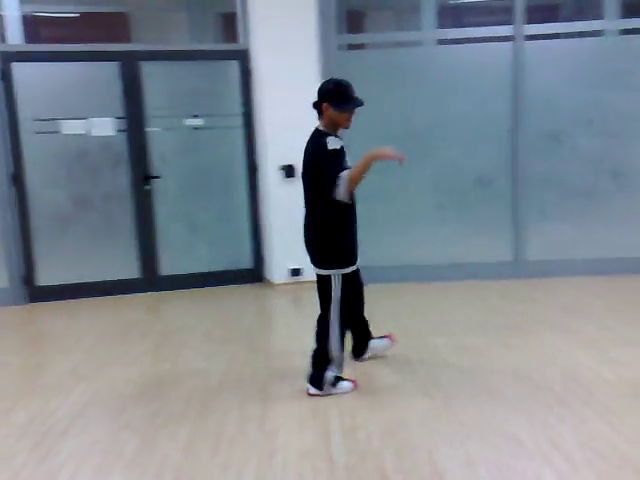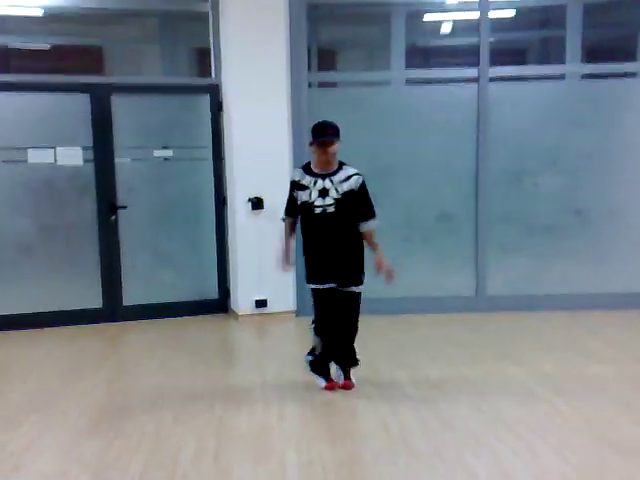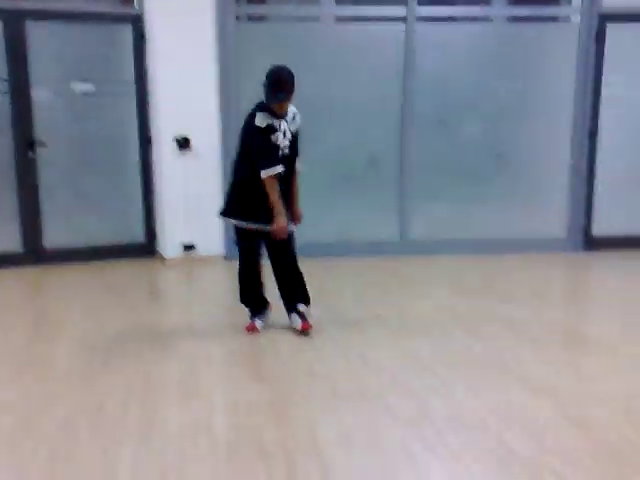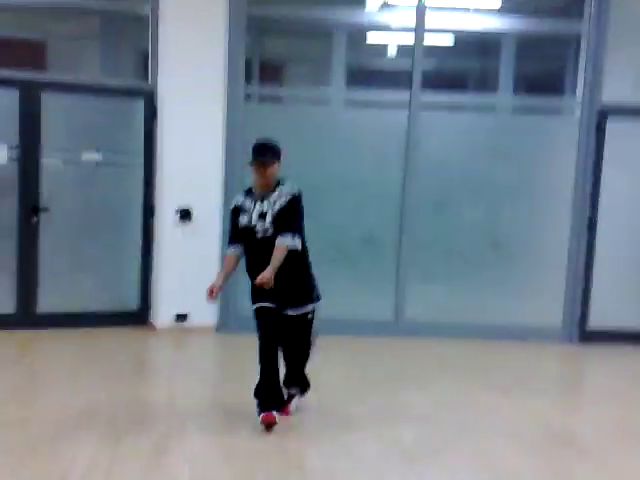
dt=0.7s
person 1, frame 1
left shoulder: (323, 142)
right shoulder: (327, 145)
right elbow: (343, 188)
right wrist: (372, 156)
left hip: (336, 236)
right hip: (329, 240)
left knee: (352, 293)
right knee: (336, 305)
left ankle: (363, 344)
right ankle: (322, 378)
person 1, frame 2
left shoulder: (352, 177)
right shoulder: (299, 178)
left elbow: (365, 221)
right elbow: (292, 215)
left wrist: (378, 254)
right wrist: (287, 243)
left hip: (349, 263)
right hip: (318, 263)
left knee: (348, 320)
right knee: (325, 319)
left ankle: (342, 365)
right ankle: (320, 364)
person 1, frame 3
left shoulder: (293, 117)
right shoulder: (258, 120)
right elbow: (267, 170)
left wrist: (294, 204)
right wrist: (279, 213)
left hip: (279, 204)
right hip: (247, 205)
left knee: (286, 261)
right knee: (249, 262)
left ankle: (297, 309)
right ankle: (256, 311)
person 1, frame 4
left shoulder: (290, 196)
right shoulder: (241, 204)
left elbow: (287, 240)
right elbow: (236, 247)
left wrist: (271, 271)
right wrist: (220, 281)
left hip: (295, 286)
right hip: (264, 292)
left knee: (298, 346)
right knee: (269, 345)
left ankle: (294, 388)
right ankle: (269, 405)
